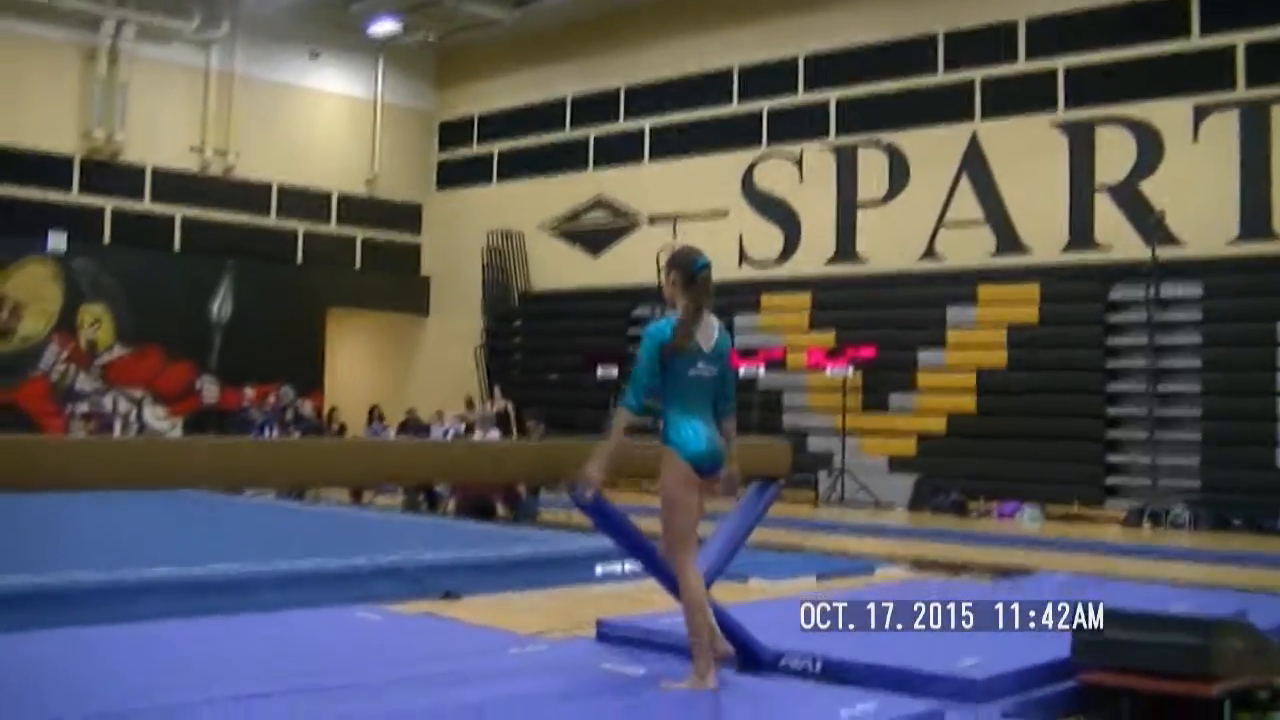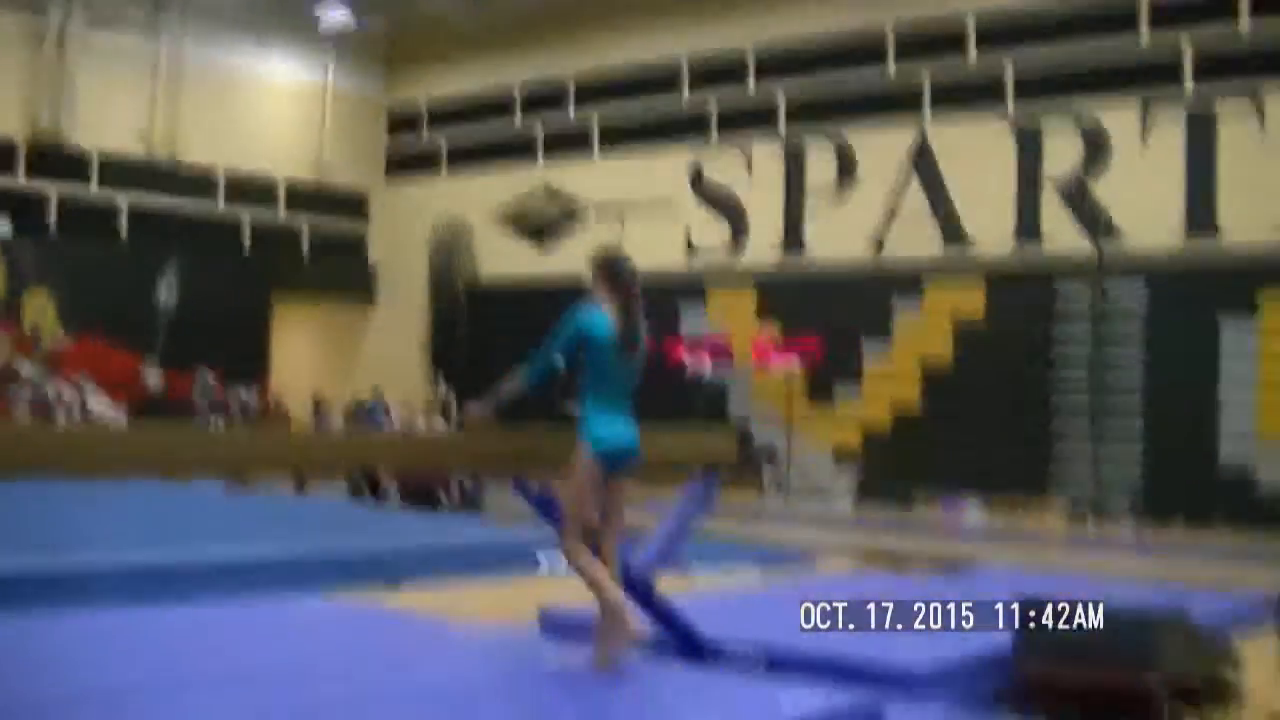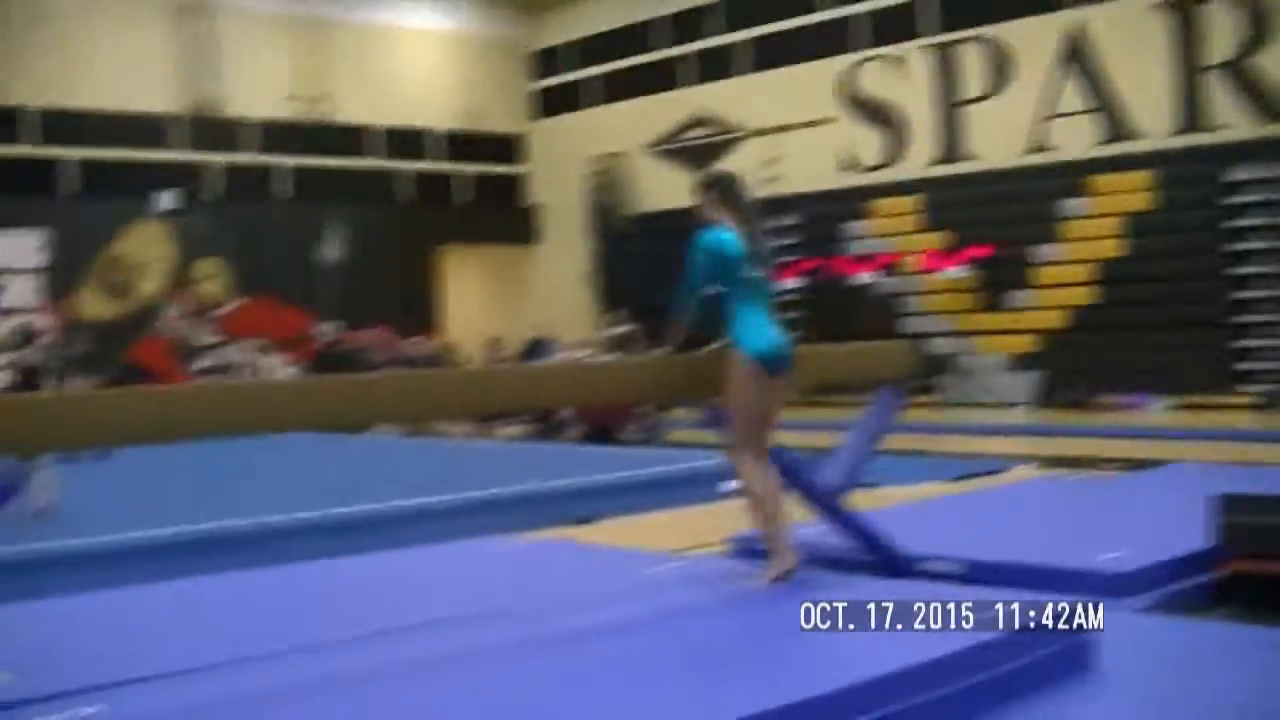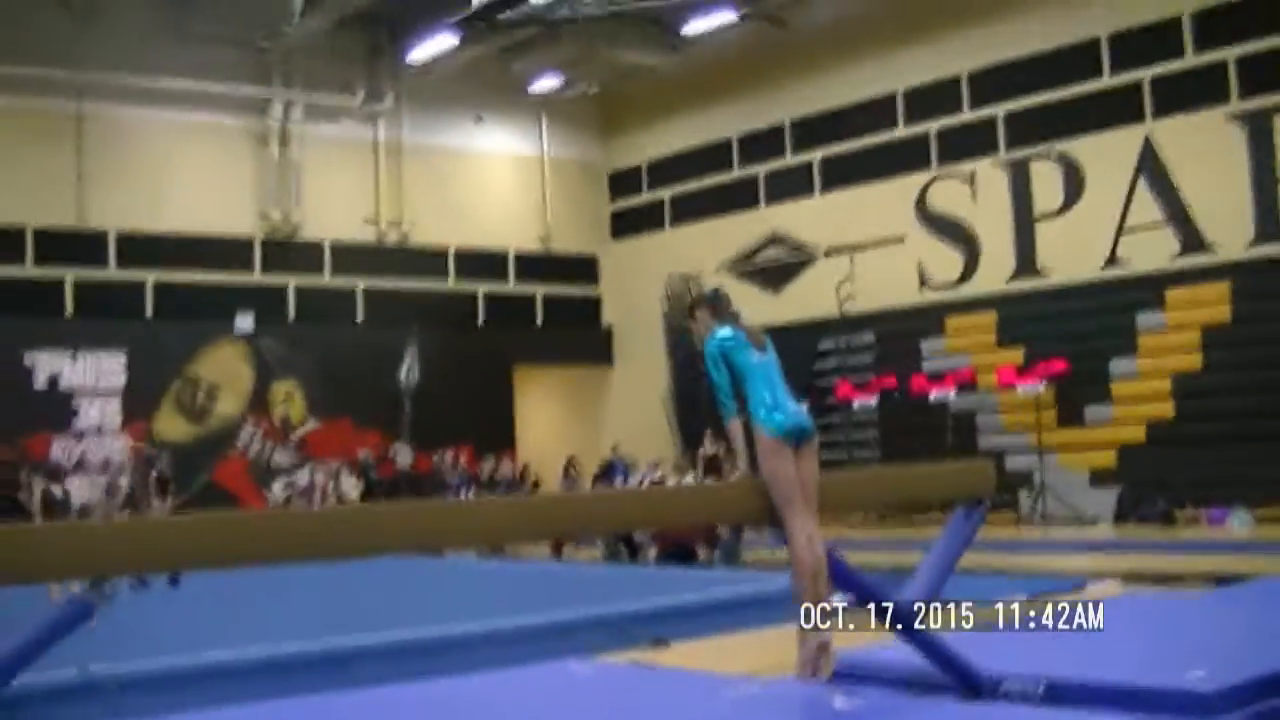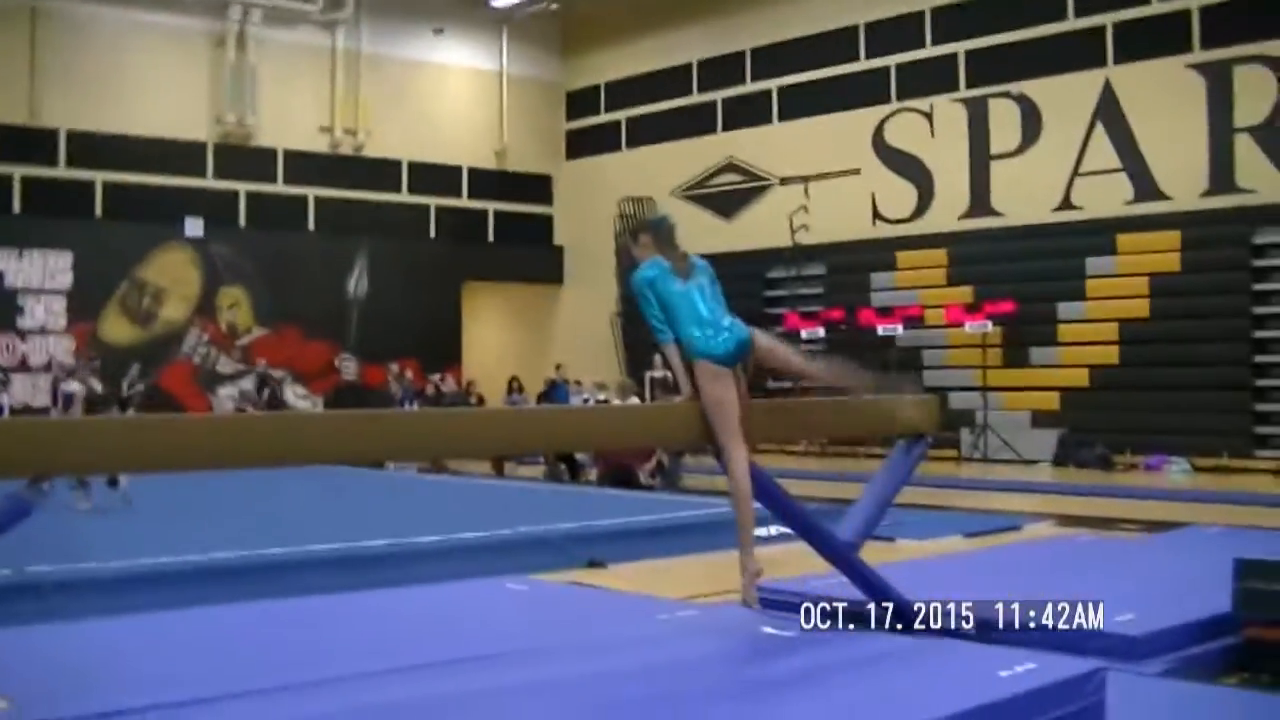
dt=0.7s
person 1, frame 1
left shoulder: (661, 331)
right shoulder: (720, 333)
left elbow: (635, 399)
right elbow: (726, 403)
left wrist: (600, 459)
right wrist: (730, 459)
left hip: (681, 448)
right hip: (711, 446)
left knee: (683, 557)
right knee: (680, 550)
left ankle: (704, 670)
right ankle: (713, 640)
person 1, frame 2
left shoulder: (585, 320)
right shoulder: (635, 329)
left elbow: (540, 367)
left wrist: (489, 403)
left hip: (598, 440)
right hip: (627, 439)
left knee: (573, 540)
right knee: (607, 544)
left ankle: (620, 612)
right ankle: (607, 642)
person 1, frame 3
left shoulder: (709, 238)
right shoulder: (752, 237)
left elbow: (690, 299)
left wrist: (672, 343)
left hip: (752, 348)
right hip: (777, 344)
left knee: (743, 453)
right knee: (756, 453)
left ankle: (781, 548)
right ankle: (779, 545)
person 1, frame 4
left shoulder: (716, 342)
right shoulder: (756, 338)
left elbow: (728, 402)
left wrist: (741, 461)
left hip: (773, 427)
right hip: (802, 421)
left knee: (797, 525)
right knee: (809, 525)
left ankle: (808, 631)
right ankle: (822, 626)
person 1, frame 5
left shoulder: (642, 277)
right shoulder: (699, 266)
left elbow: (664, 333)
left wrist: (685, 388)
right wrist: (733, 379)
left hip: (709, 357)
right hip: (739, 337)
left knee: (734, 455)
right knee: (814, 369)
left ankle: (748, 559)
